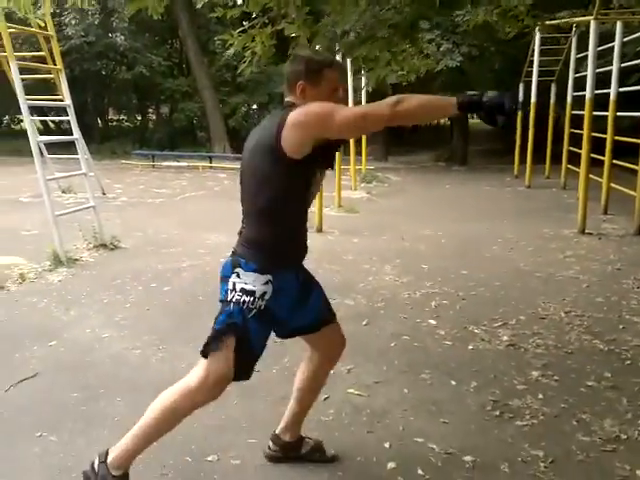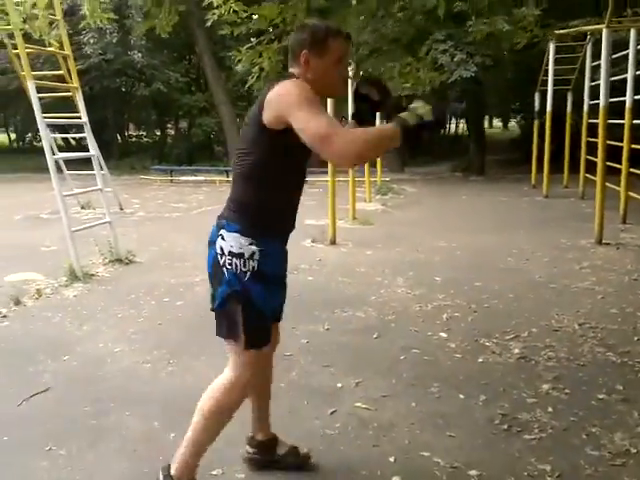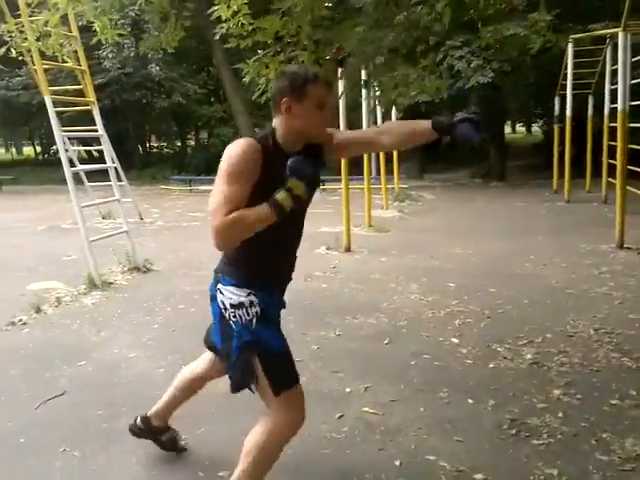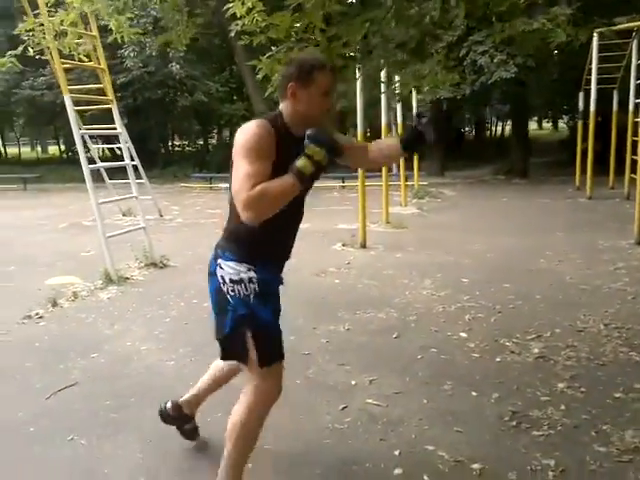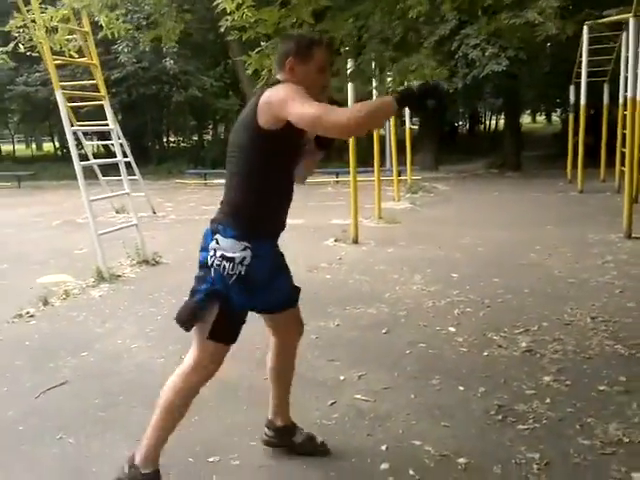
dt=0.2s
person 1, frame 1
left shoulder: (280, 131)
right shoulder: (304, 119)
right elbow: (392, 111)
left wrist: (326, 152)
right wrist: (466, 103)
left hip: (285, 270)
right hip: (255, 278)
left knee: (329, 344)
right knee: (208, 381)
left ankle: (287, 439)
person 1, frame 2
left shoulder: (302, 101)
right shoulder: (290, 94)
left elbow: (345, 145)
right elbow: (345, 153)
right wrist: (408, 122)
left hip: (265, 244)
right hip: (240, 246)
left knee: (264, 343)
right knee: (248, 370)
left ankle: (262, 441)
person 1, frame 3
left shoulder: (315, 144)
right shoulder: (246, 152)
left elbow: (378, 137)
right elbow: (221, 233)
left wrist: (442, 125)
right wrist: (287, 197)
left hip: (263, 293)
right hip: (241, 297)
left knee: (216, 363)
right knee: (288, 413)
left ankle: (152, 421)
person 1, frame 4
left shoulder: (312, 132)
right shoulder: (256, 135)
left elbow: (369, 156)
right elbow: (250, 209)
left wrist: (407, 140)
right wrist: (307, 165)
left hip: (266, 267)
right hip: (240, 271)
left knee: (252, 357)
right knee: (267, 388)
left ankle: (182, 407)
person 1, frame 5
left shoulder: (282, 111)
right shoulder: (278, 97)
left elbow: (296, 173)
right elbow: (343, 122)
left wrist: (317, 143)
right wrist: (402, 98)
left hip: (261, 245)
right hip: (233, 248)
left knee: (288, 330)
right knee: (205, 360)
left ankle: (280, 425)
